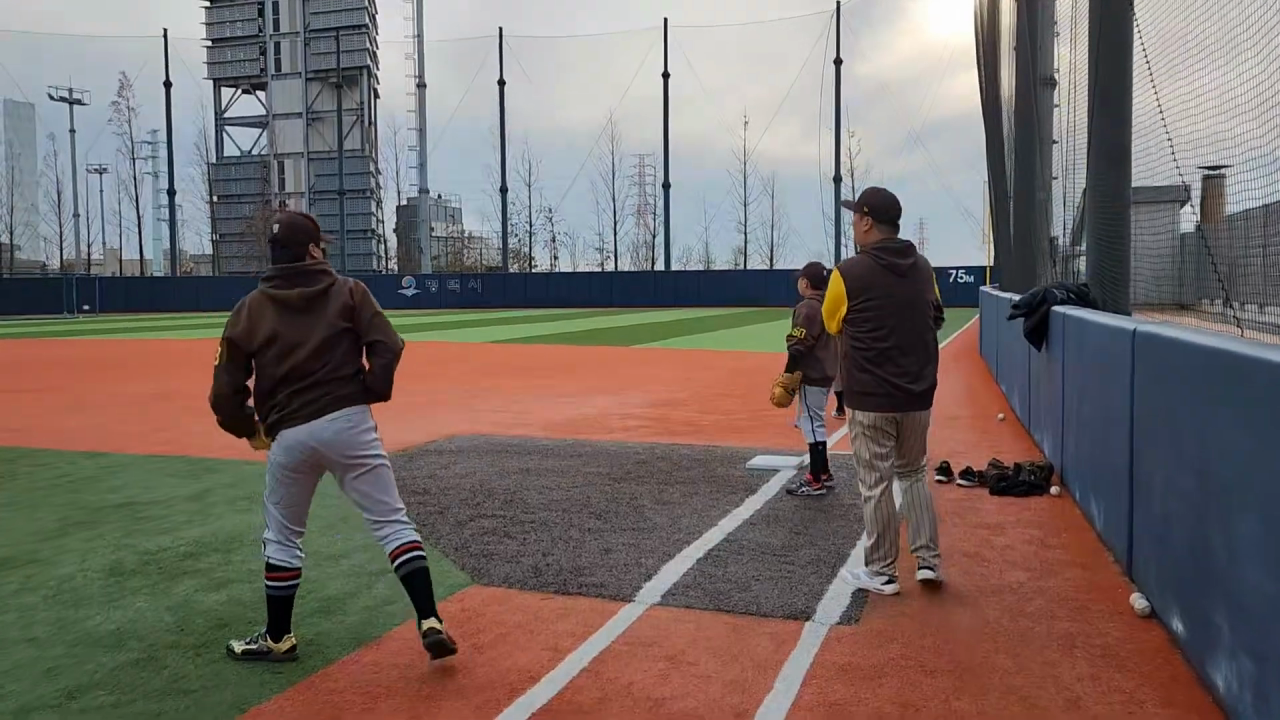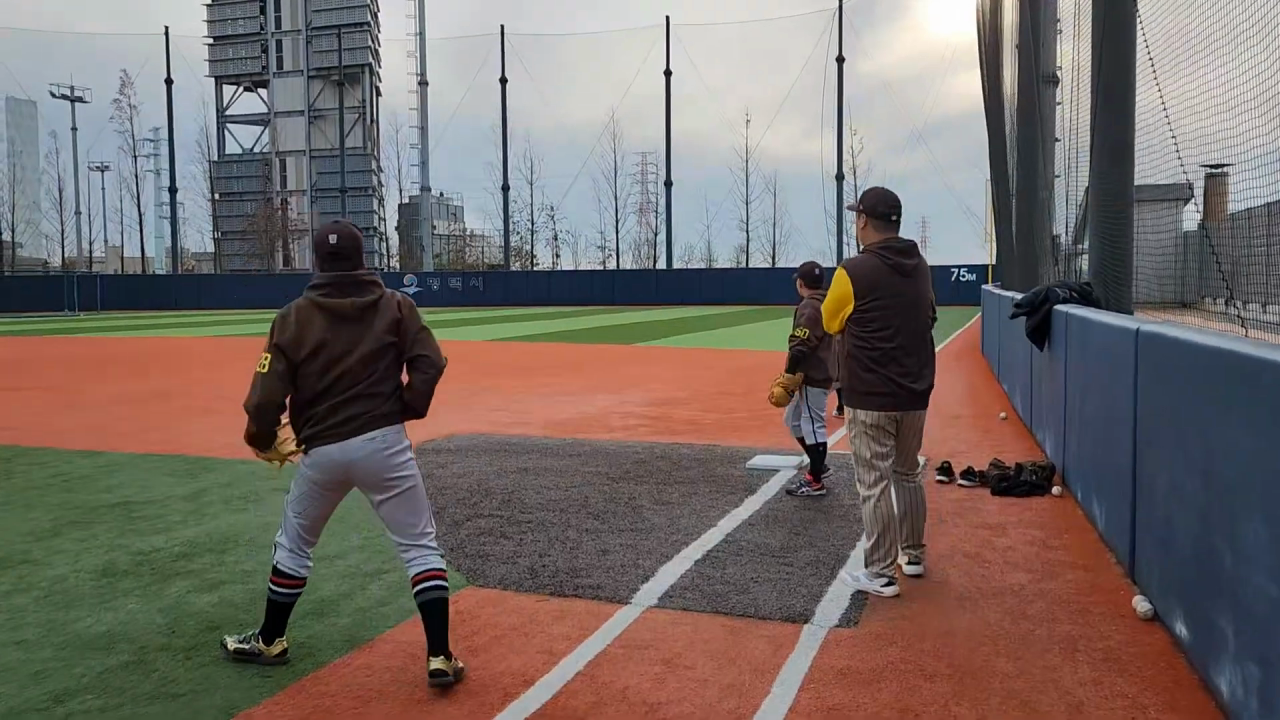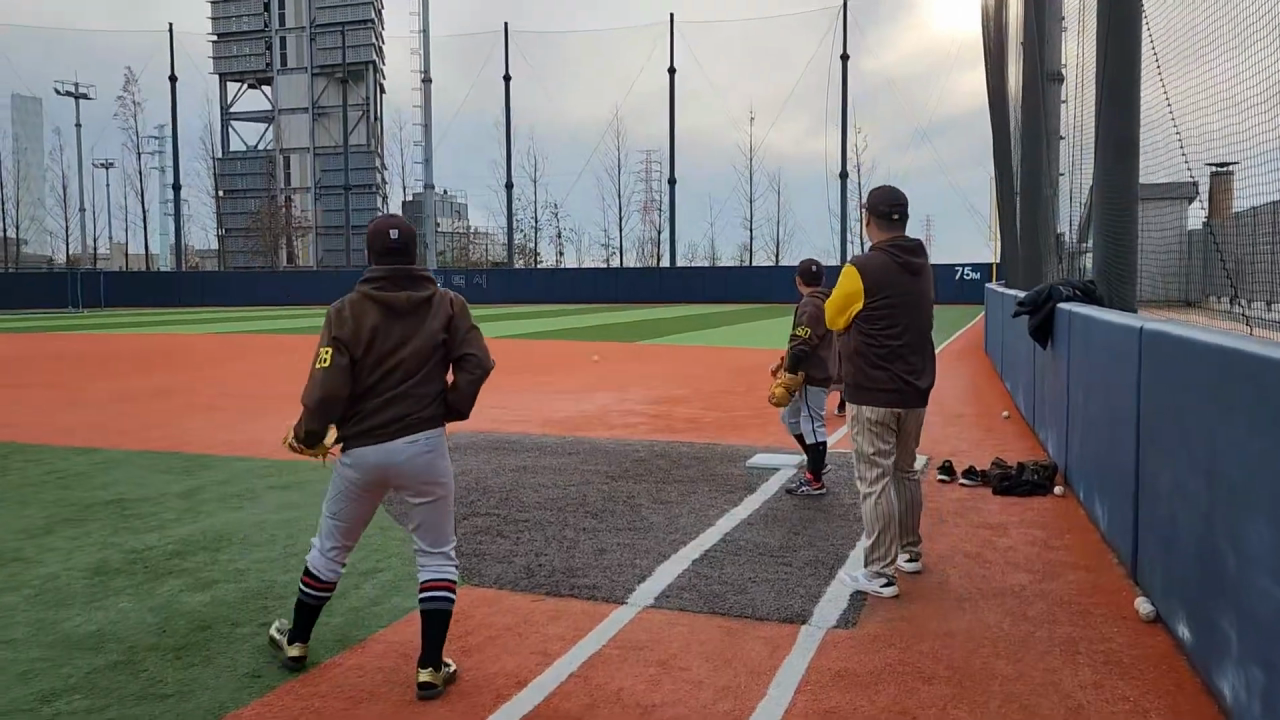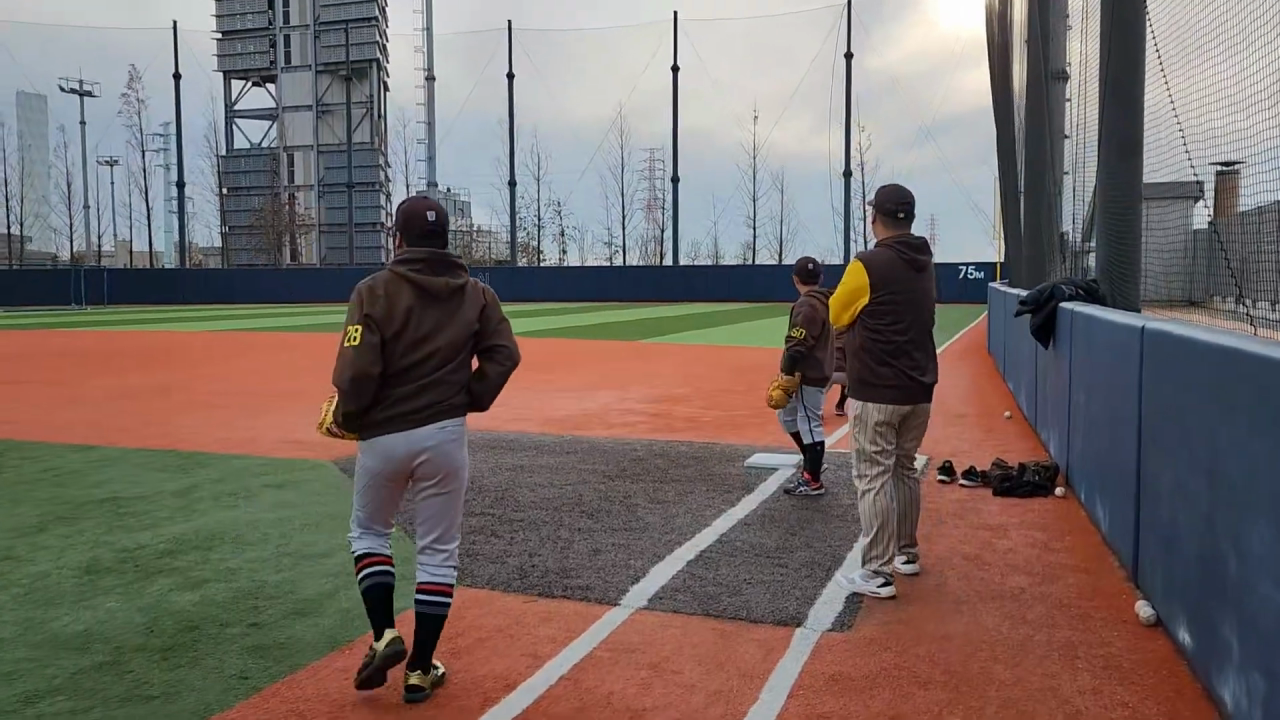
dt=0.2s
person 1, frame 1
left shoulder: (249, 310)
right shoulder: (349, 292)
left elbow: (225, 392)
right elbow: (387, 347)
left wrist: (246, 429)
right wrist: (372, 394)
left hip: (291, 435)
right hip: (351, 424)
left knee: (281, 537)
right knee: (392, 522)
left ankle: (276, 639)
right ankle: (429, 621)
person 1, frame 2
left shoulder: (294, 317)
right shoulder: (396, 306)
left elbow: (266, 396)
right elbow: (429, 363)
left wrist: (259, 437)
right wrist: (407, 410)
left hip: (323, 449)
right hip: (386, 444)
left knee: (294, 544)
right knee: (420, 546)
left ankle: (269, 641)
right ankle: (440, 658)
person 1, frame 3
left shoulder: (345, 311)
right shoulder: (447, 304)
left elbow: (327, 390)
right elbow: (475, 364)
left wrist: (306, 436)
right wrist: (446, 412)
left hip: (362, 450)
right hip: (424, 445)
left knee: (329, 547)
right knee: (437, 555)
left ankle: (296, 641)
right ankle: (431, 667)
person 1, frame 4
left shoulder: (374, 290)
right shoulder: (476, 292)
left elbow: (357, 371)
right elbow: (503, 355)
left wrist: (346, 419)
right wrist: (468, 400)
left hip: (385, 437)
right hip: (446, 435)
left knee: (367, 535)
right knee: (437, 553)
left ankle: (384, 638)
right ankle: (419, 667)
person 2, frame 1
left shoulder: (850, 272)
right shoulder: (923, 267)
left elbow: (832, 323)
right elbow: (936, 318)
left hip: (870, 398)
right hip: (918, 394)
left knee: (876, 485)
right knee: (913, 475)
left ankle: (882, 573)
right ankle: (927, 560)
person 2, frame 2
left shoulder: (854, 271)
right shoulder: (920, 268)
left elbow: (831, 322)
left hip: (870, 397)
right hip: (916, 393)
left knee: (874, 484)
right knee: (907, 474)
left ankle: (882, 574)
right ankle: (912, 554)
person 2, frame 3
left shoulder: (862, 269)
right shoulder: (921, 267)
left elbow: (834, 319)
left hip: (872, 394)
right hip: (915, 391)
left knee: (874, 481)
right knee: (905, 472)
left ankle: (880, 574)
right ankle: (909, 551)
person 2, frame 4
left shoulder: (867, 265)
right shoulder: (925, 265)
left elbow: (837, 315)
right wrist: (875, 317)
left hip: (877, 392)
right hip: (919, 389)
left knee: (872, 477)
right knee: (904, 471)
left ankle: (876, 574)
right ankle: (906, 553)
person 3, frame 1
left shoulder: (807, 308)
left elbow: (799, 346)
left wrist: (788, 374)
left hip: (812, 375)
right hip: (823, 372)
left knee: (812, 424)
right knee: (813, 422)
left ankle: (816, 481)
right ankle: (823, 471)
person 3, frame 2
left shoulder: (808, 308)
right shoulder: (825, 306)
left elbow: (801, 346)
left wrist: (789, 375)
right wrist: (792, 372)
left hip: (812, 377)
right hip: (818, 374)
left knee: (813, 425)
right knee: (793, 419)
left ankle: (815, 482)
right ankle: (818, 466)
person 3, frame 3
left shoulder: (809, 306)
right shoulder: (822, 304)
left elbow: (802, 345)
left wrist: (791, 373)
right wrist: (784, 362)
left hip: (811, 375)
right hip: (816, 372)
left knee: (812, 424)
right knee: (790, 417)
left ankle: (814, 481)
right ankle: (815, 462)
person 3, frame 4
left shoulder: (806, 305)
right shoulder: (822, 303)
left elbow: (798, 345)
left wrist: (787, 375)
right wrist: (789, 371)
left hip: (808, 374)
right hip: (816, 372)
left knee: (809, 423)
right knee: (787, 415)
left ankle: (813, 481)
right ankle: (812, 462)
